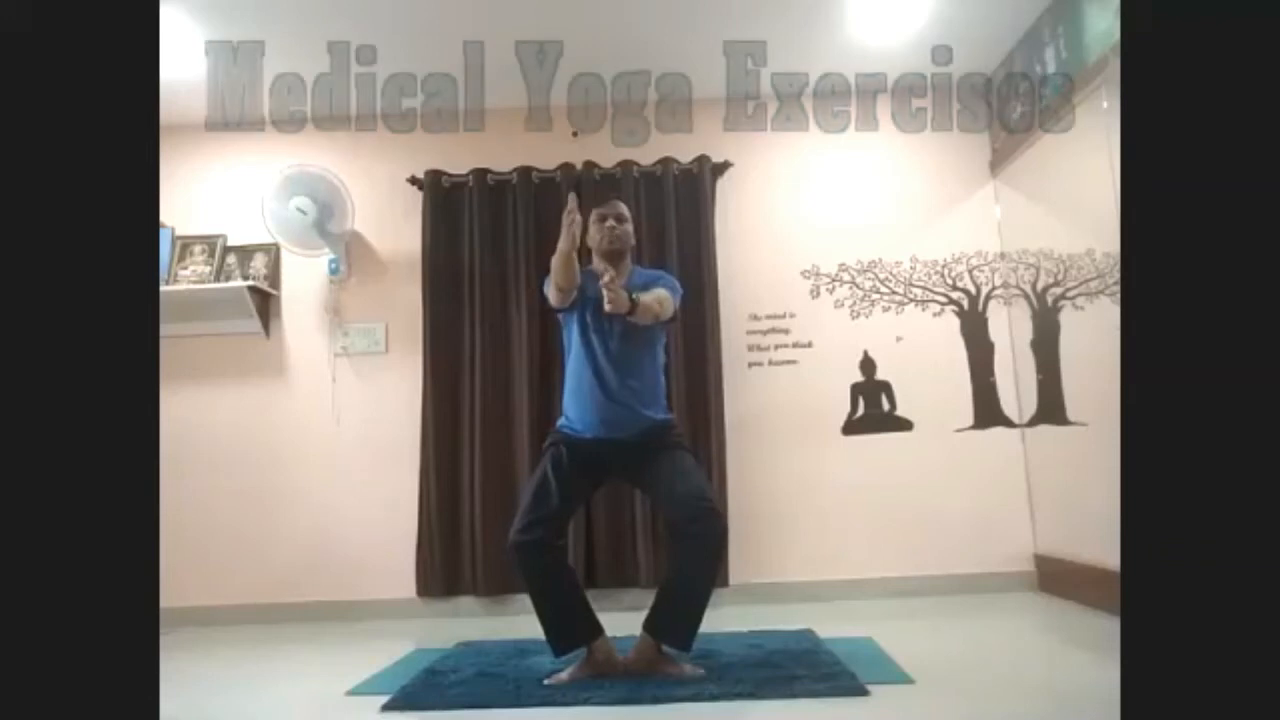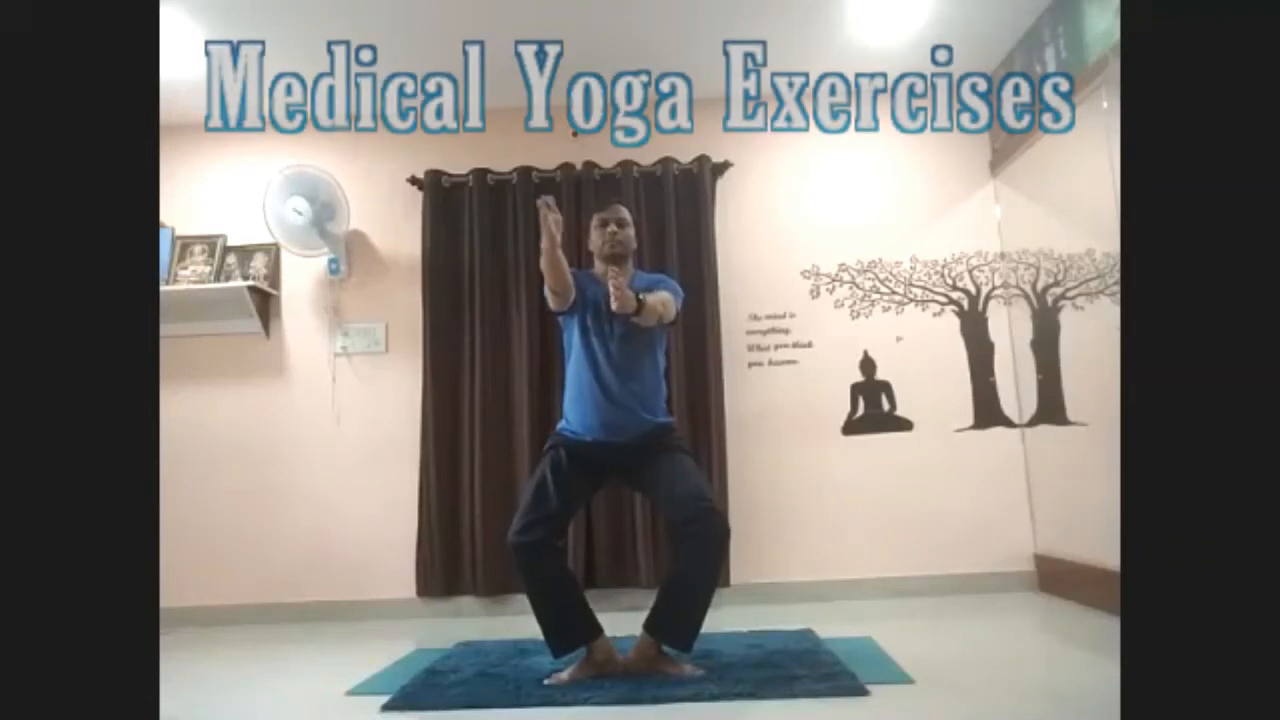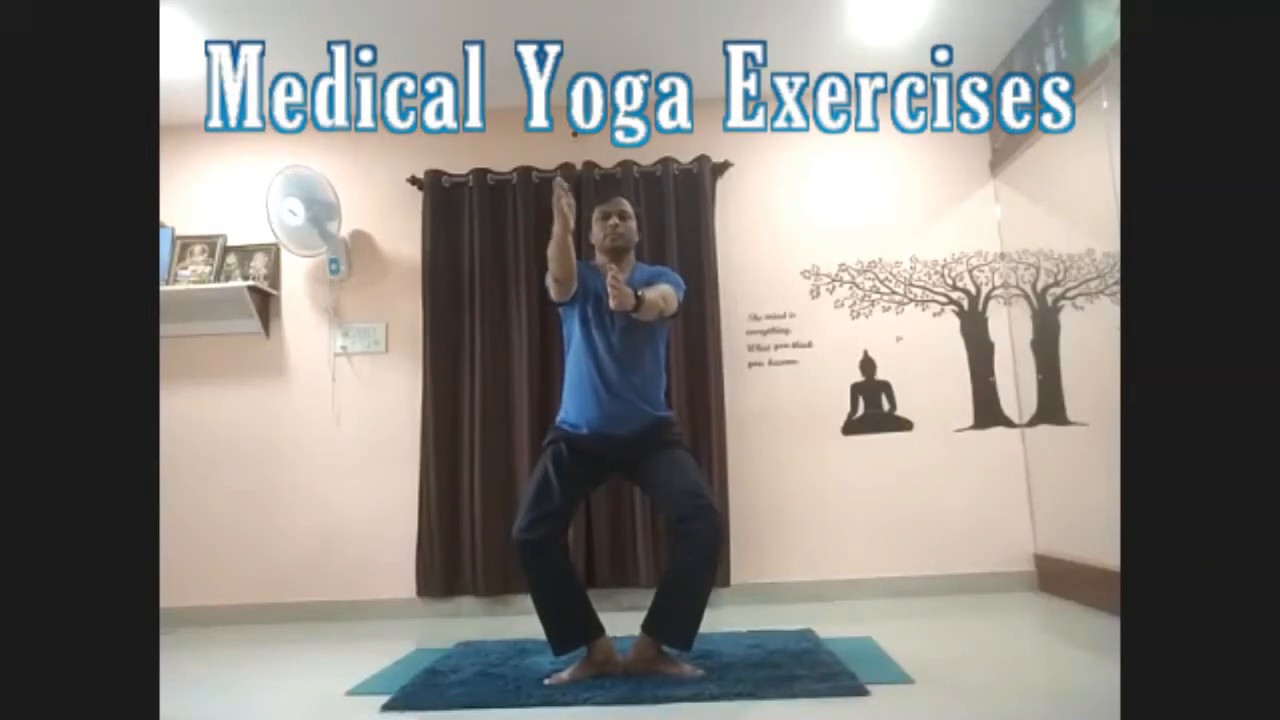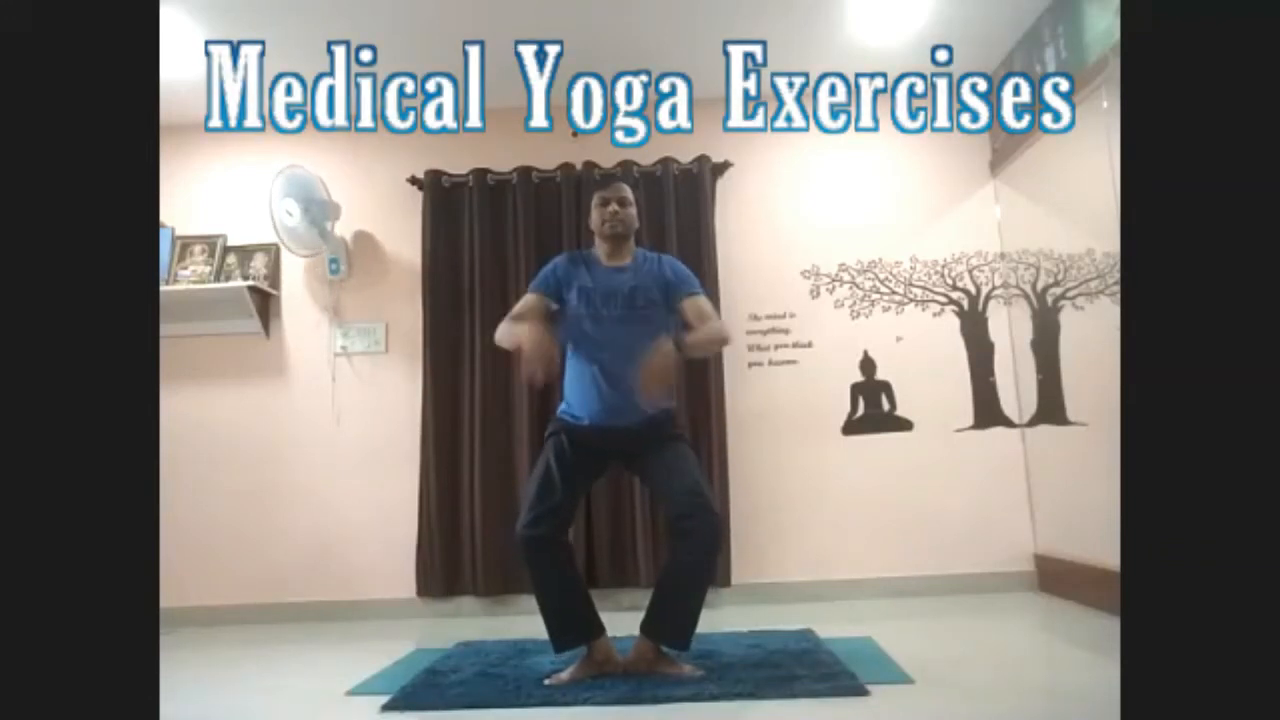
dt=0.7s
person 1, frame 1
left shoulder: (659, 281)
right shoulder: (573, 284)
left elbow: (657, 307)
right elbow: (560, 288)
left wrist: (627, 304)
right wrist: (565, 242)
left hip: (650, 434)
right hip: (578, 436)
left knee: (705, 526)
right knee: (528, 538)
left ankle: (653, 647)
right ankle: (595, 649)
person 1, frame 2
left shoulder: (660, 285)
right shoulder: (575, 287)
left elbow: (660, 310)
right elbow: (556, 288)
left wrist: (634, 304)
right wrist: (550, 242)
left hip: (651, 437)
right hip: (578, 439)
left knee: (707, 526)
right knee: (526, 538)
left ankle: (652, 647)
right ankle: (594, 649)
person 1, frame 3
left shoulder: (662, 278)
right shoulder: (576, 280)
left elbow: (660, 303)
right elbow: (559, 276)
left wrist: (632, 301)
right wrist: (561, 226)
left hip: (650, 432)
right hip: (577, 434)
left knee: (702, 522)
right knee: (531, 535)
left ankle: (651, 646)
right ankle: (595, 648)
person 1, frame 4
left shoulder: (667, 272)
right shoulder: (564, 271)
left elbow: (714, 331)
right elbow: (507, 327)
left wrist: (674, 349)
right wrist: (528, 331)
left hip: (653, 425)
right hip: (578, 426)
left knee: (701, 522)
right knee: (535, 531)
left ankle: (652, 646)
right ankle: (595, 648)
